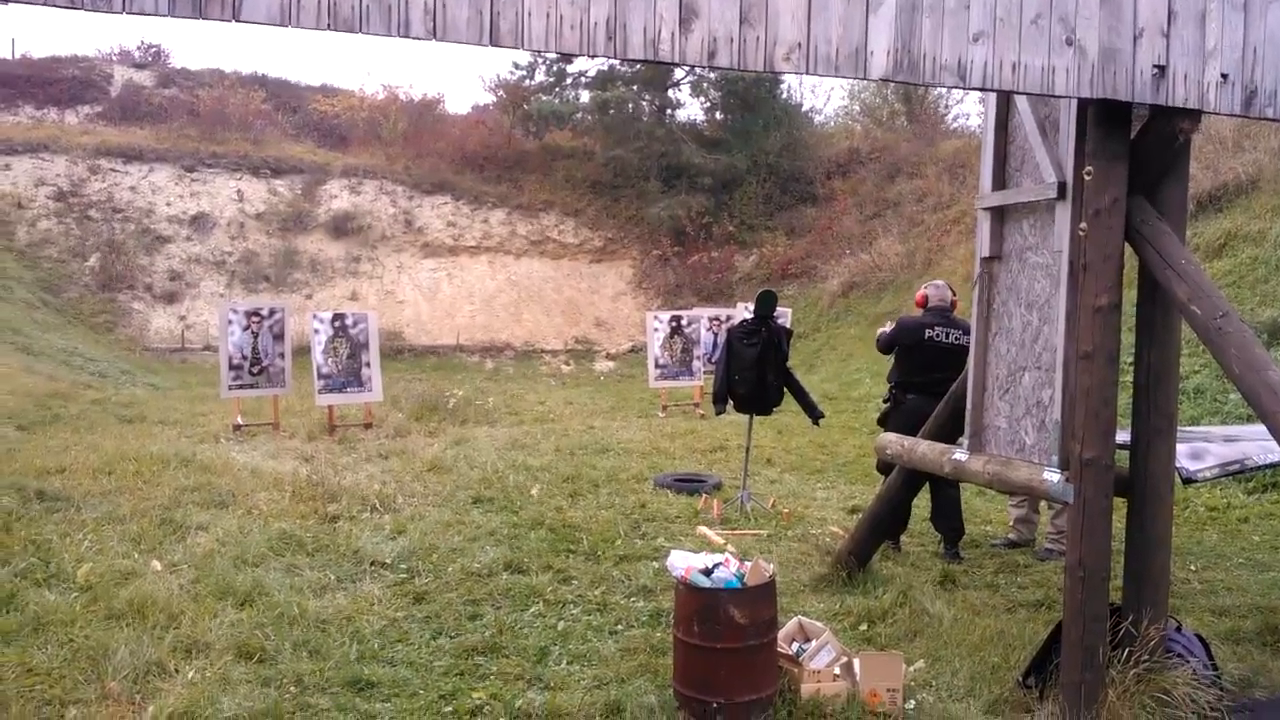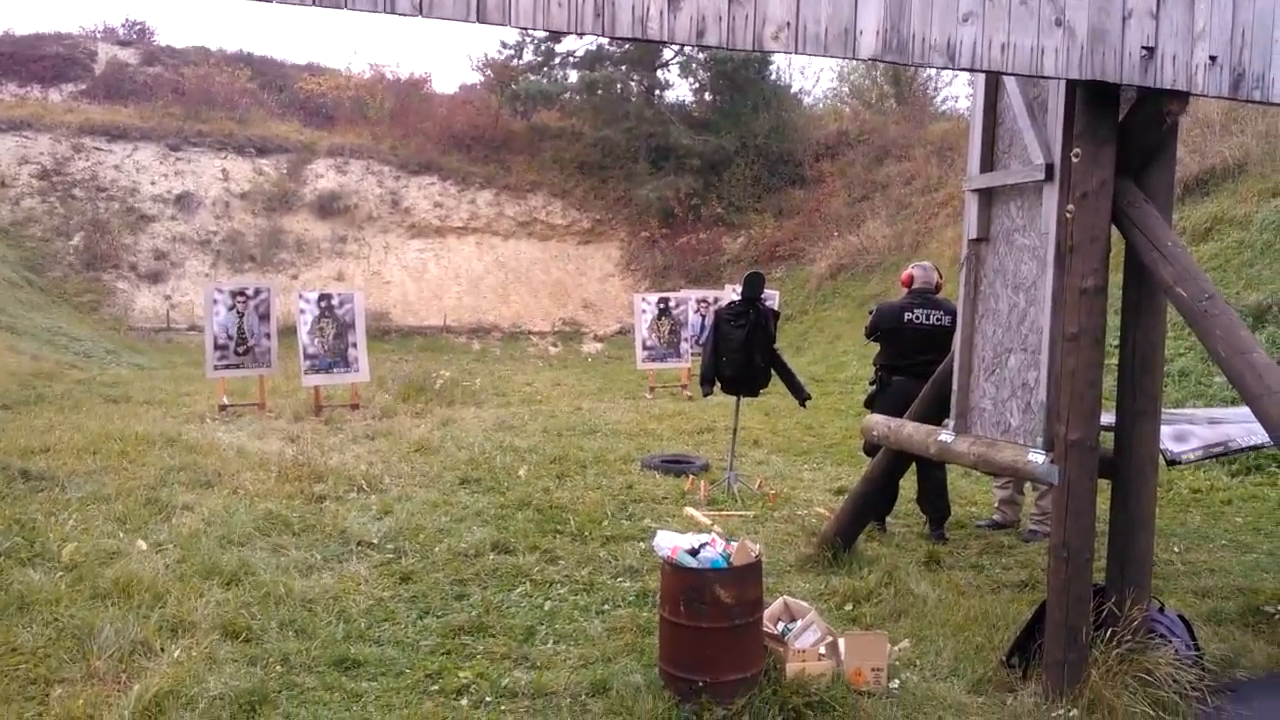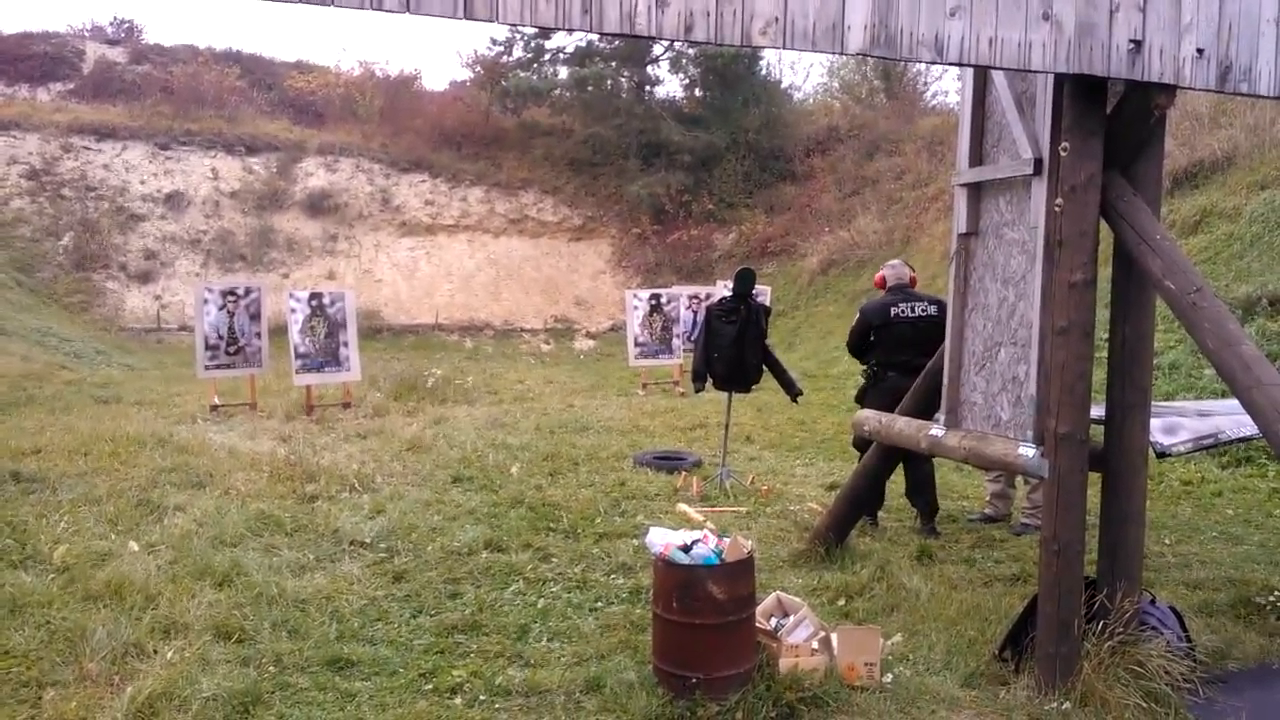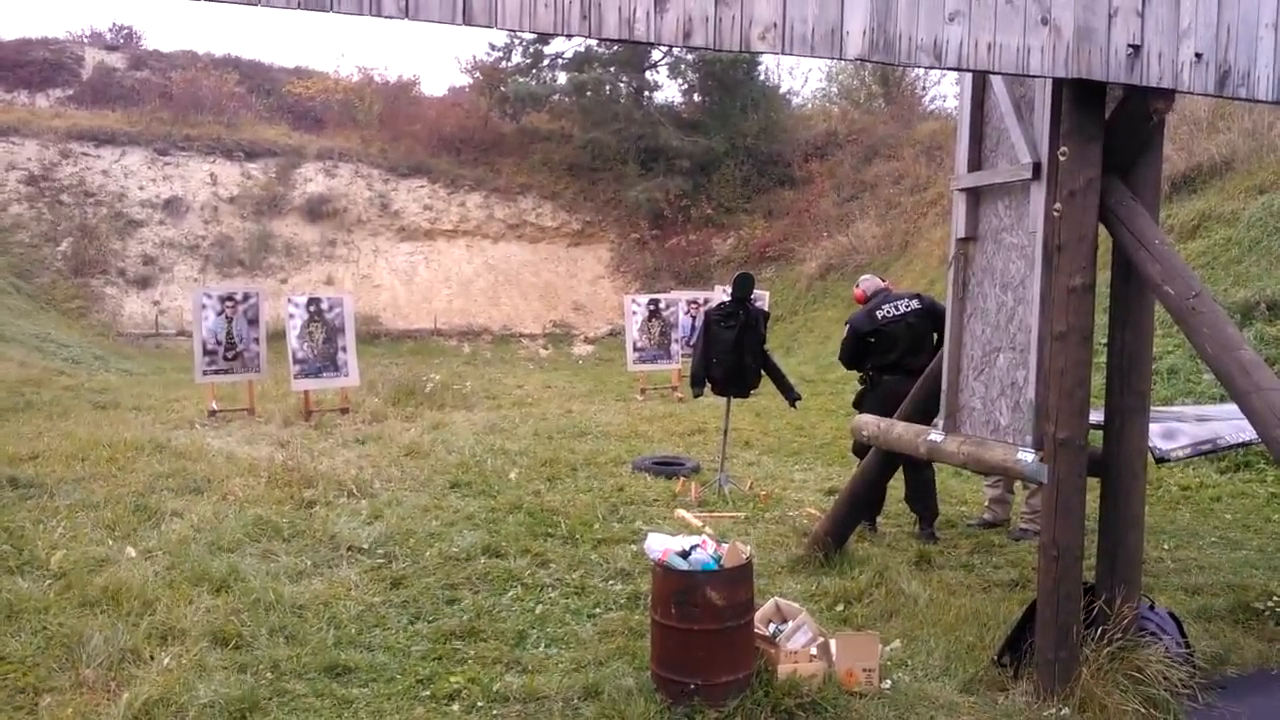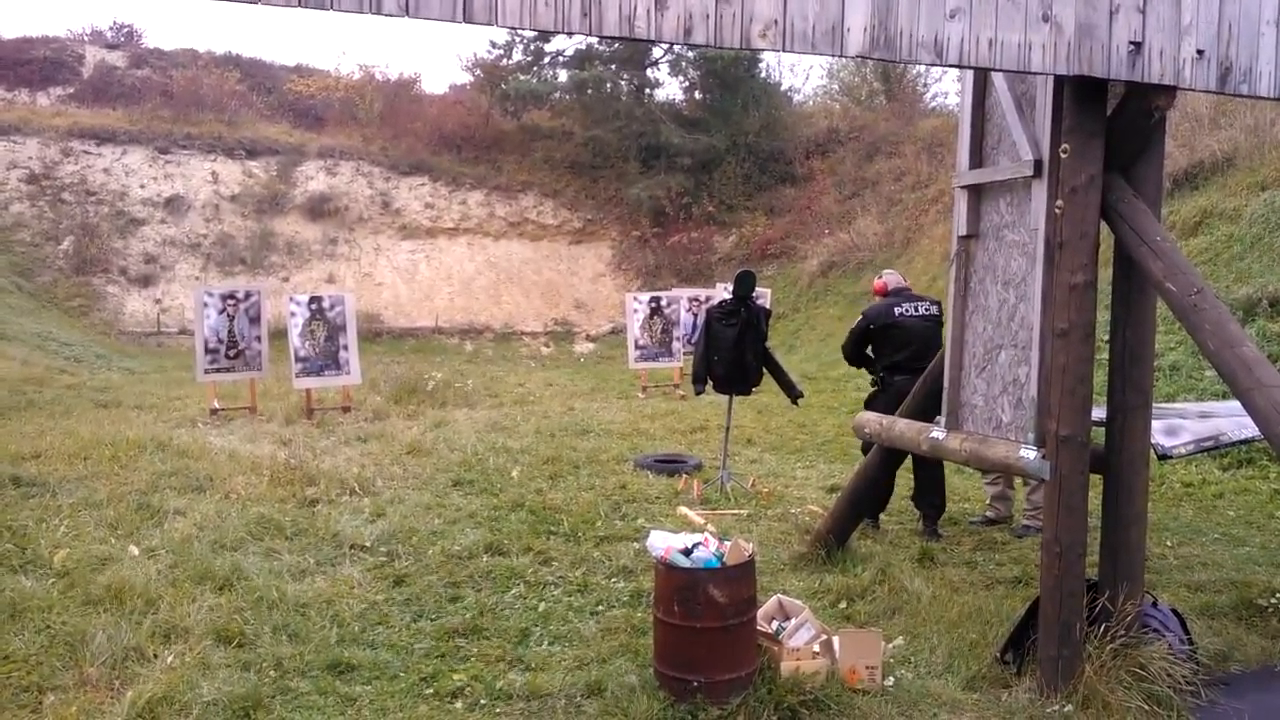
dt=1s
person 1, frame 1
left shoulder: (910, 325)
right shoulder: (965, 331)
left elbow: (883, 346)
right elbow: (958, 362)
left wrist: (884, 332)
left hip: (909, 407)
right knee: (945, 476)
left ankle: (891, 537)
right ankle: (951, 543)
person 1, frame 2
left shoulder: (889, 310)
right shoulder: (951, 313)
left elbow: (870, 333)
left hip: (894, 390)
right knee: (931, 458)
left ankle: (877, 517)
right ankle: (936, 524)
person 1, frame 3
left shoulder: (872, 309)
right shoulder: (936, 306)
left elbow: (854, 347)
left hip: (884, 386)
left knee: (873, 451)
right knee: (920, 453)
left ankle: (869, 513)
right ankle: (927, 518)
person 1, frame 4
left shoulder: (860, 319)
right shoulder: (920, 302)
left elbow: (848, 360)
right wrist: (933, 360)
left hip: (883, 391)
left knee: (872, 455)
right knee: (919, 457)
left ankle: (867, 518)
right ankle: (927, 524)
person 1, frame 5
left shoulder: (878, 312)
right shoulder: (933, 306)
left elbow: (852, 350)
left wrist: (872, 365)
left hip: (896, 389)
right hip: (933, 389)
right knee: (930, 457)
left ankle: (870, 516)
right ankle: (930, 522)
